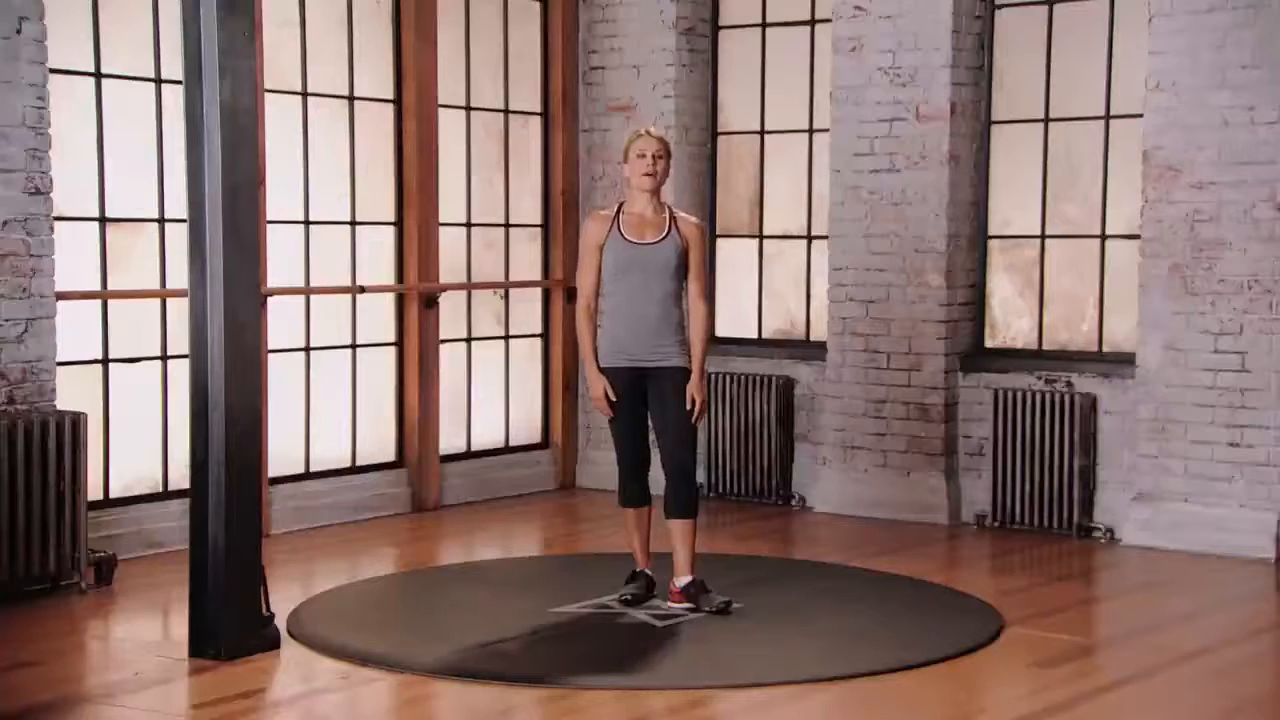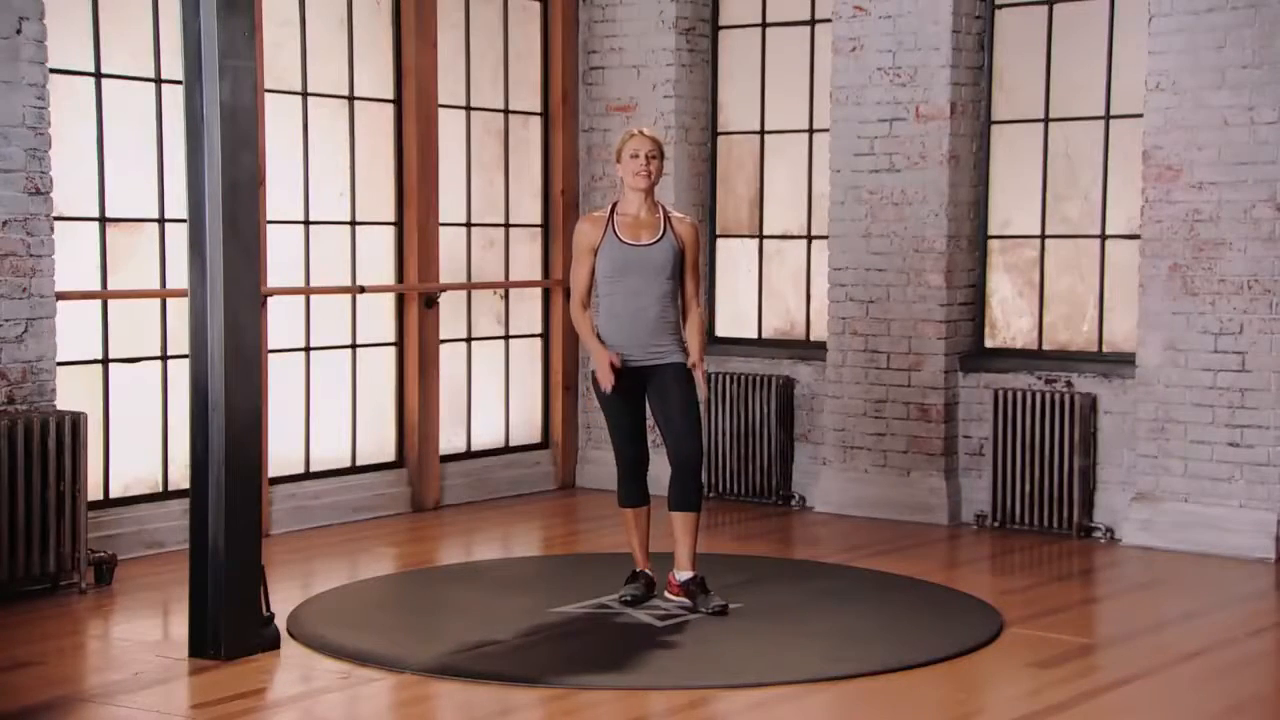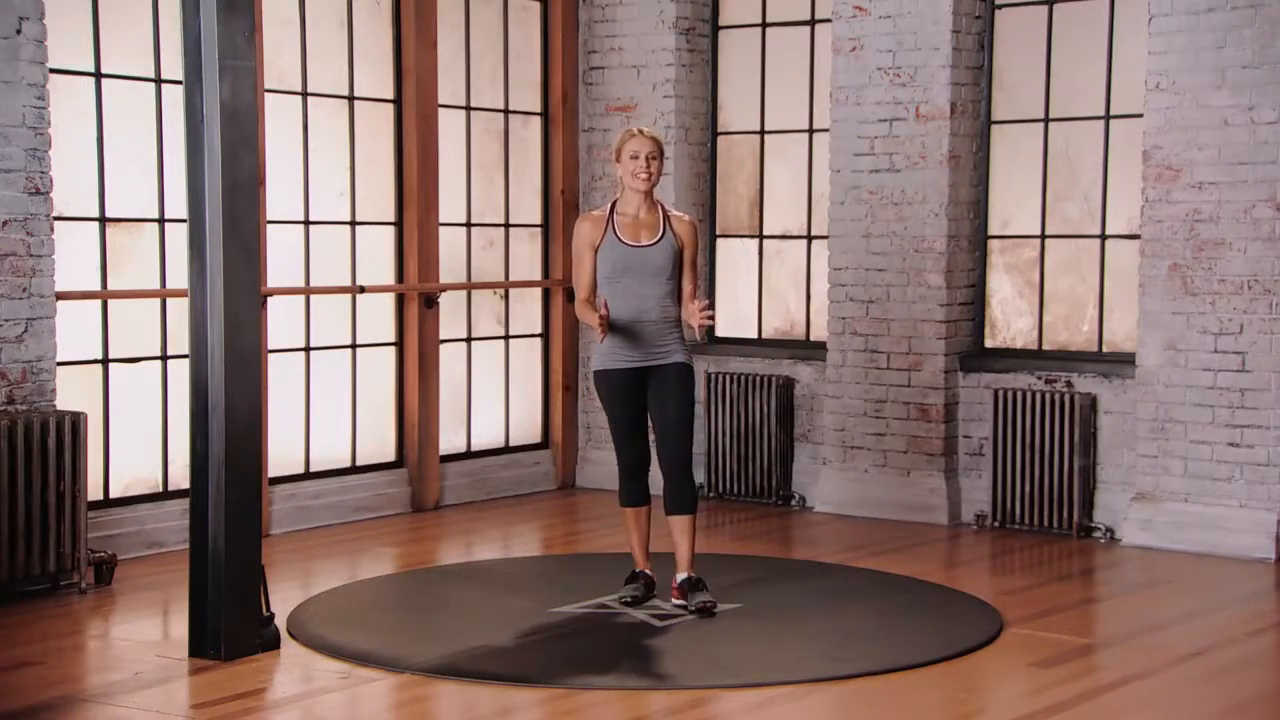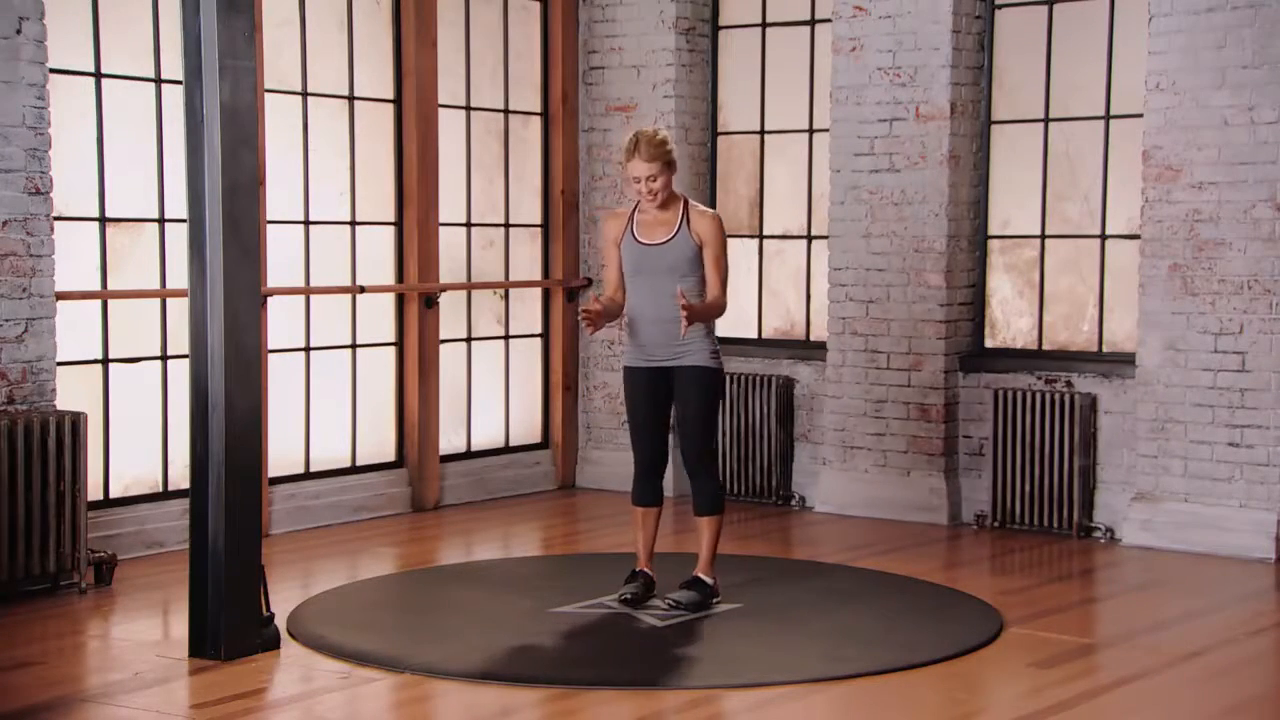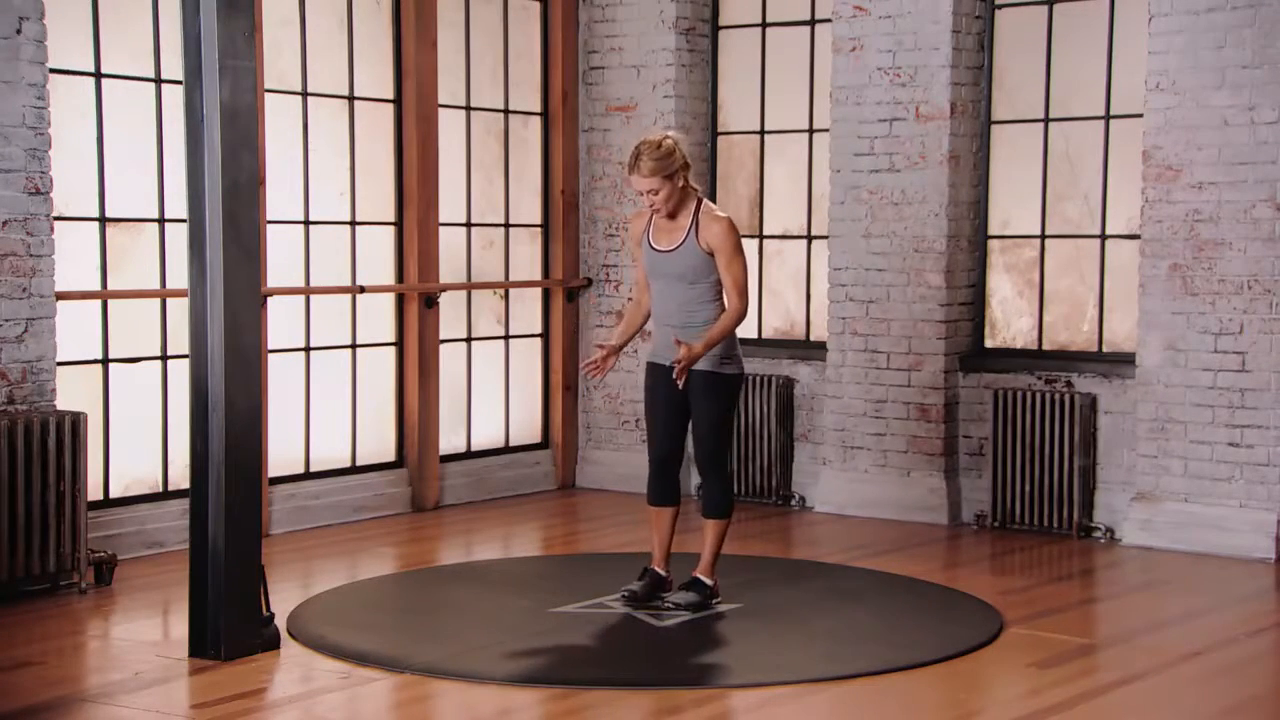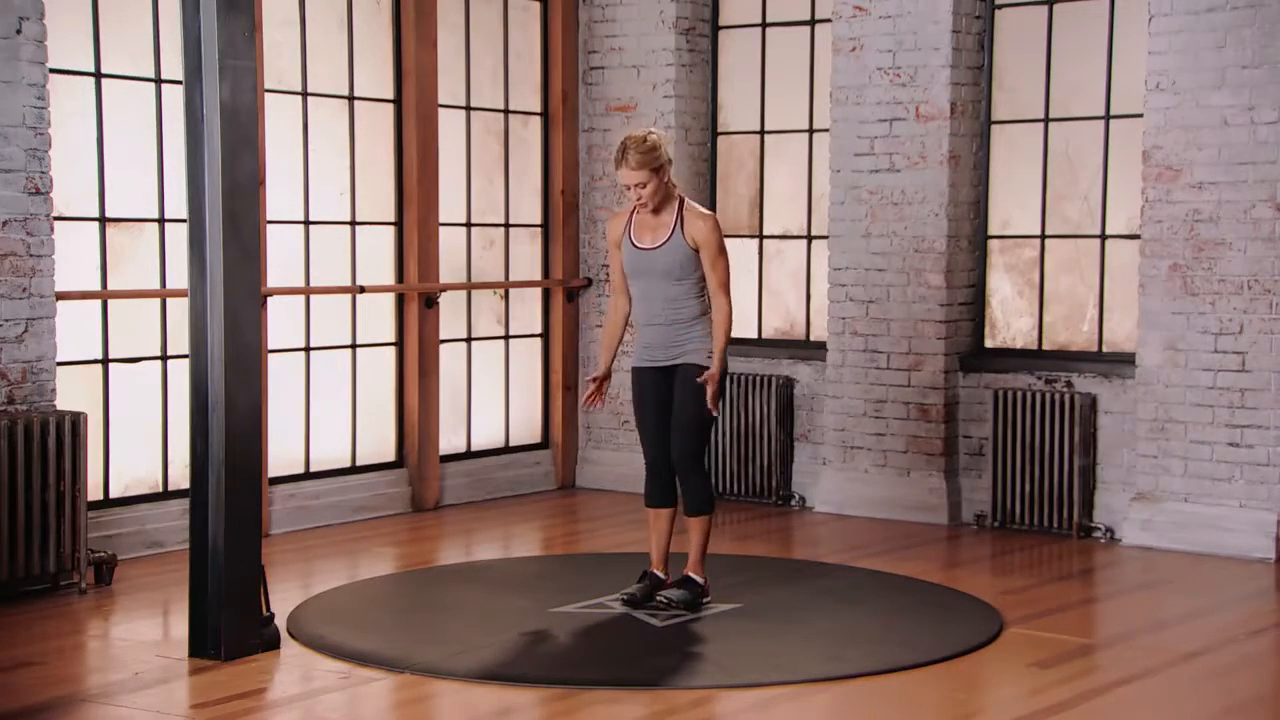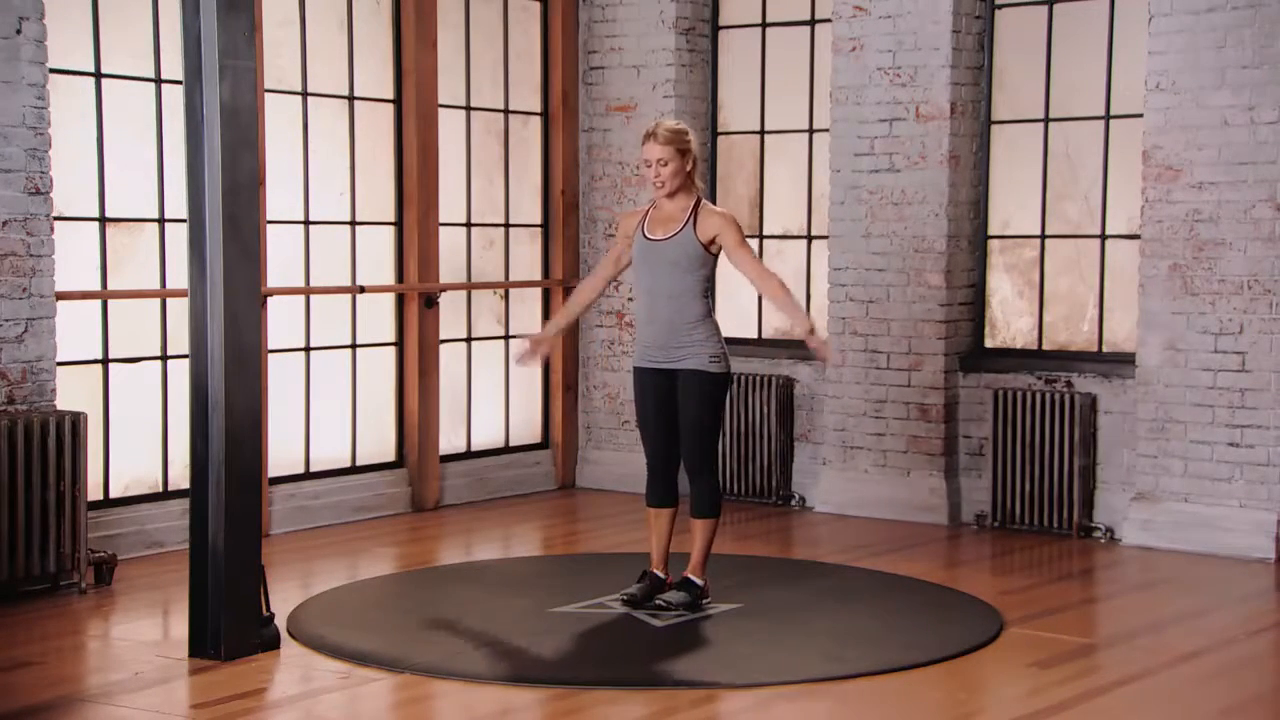
dt=0.7s
person 1, frame 1
left shoulder: (688, 229)
right shoulder: (599, 225)
left elbow: (698, 305)
right elbow: (586, 304)
left wrist: (697, 373)
right wrist: (592, 370)
left hip: (670, 364)
right hip: (618, 363)
left knee: (680, 465)
right knee: (632, 465)
left ankle: (684, 580)
right ankle: (641, 571)
person 1, frame 2
left shoulder: (682, 228)
right shoulder: (592, 227)
left elbow: (691, 302)
right elbow: (578, 304)
left wrist: (696, 353)
right wrist: (596, 347)
left hip: (668, 360)
right hip: (617, 362)
left knee: (687, 456)
right knee: (631, 463)
left ankle: (685, 576)
right ankle: (641, 570)
person 1, frame 3
left shoulder: (681, 226)
right shoulder: (592, 226)
left elbow: (686, 298)
right elbow: (582, 301)
left wrist: (695, 314)
right wrist: (598, 318)
left hip: (670, 358)
right hip: (617, 360)
left knee: (676, 461)
right knee: (631, 463)
left ankle: (685, 577)
right ankle: (641, 570)
person 1, frame 4
left shoulder: (703, 221)
right shoulder: (616, 225)
left elbow: (718, 299)
right elbow: (614, 296)
left wrist: (695, 311)
right wrist: (601, 313)
left hip: (694, 358)
right hip: (642, 360)
left knee: (698, 462)
right knee: (647, 463)
left ankle: (704, 575)
right ankle: (643, 569)
person 1, frame 5
left shoulder: (716, 226)
right shoulder: (640, 227)
left elbow: (738, 304)
left wrist: (699, 349)
right wrist: (616, 343)
left hip: (714, 365)
right hip: (663, 361)
left knee: (710, 466)
right knee: (661, 462)
left ankle: (705, 577)
right ankle: (658, 570)
person 1, frame 6
left shoulder: (699, 223)
right shoulder: (619, 227)
left elbow: (719, 299)
right elbow: (619, 300)
left wrist: (717, 366)
right wrist: (604, 366)
left hip: (694, 359)
right hip: (647, 362)
left knee: (688, 461)
right knee: (656, 465)
left ankle: (695, 575)
right ankle: (656, 570)
person 1, frame 7
left shoulder: (713, 220)
right shoulder: (634, 222)
left elbow: (760, 274)
right elbow: (598, 280)
left wrist: (802, 322)
right wrist: (551, 330)
left hip: (699, 362)
right hip: (649, 362)
left knee: (698, 466)
right knee: (658, 466)
left ankle: (696, 577)
right ankle: (656, 571)
